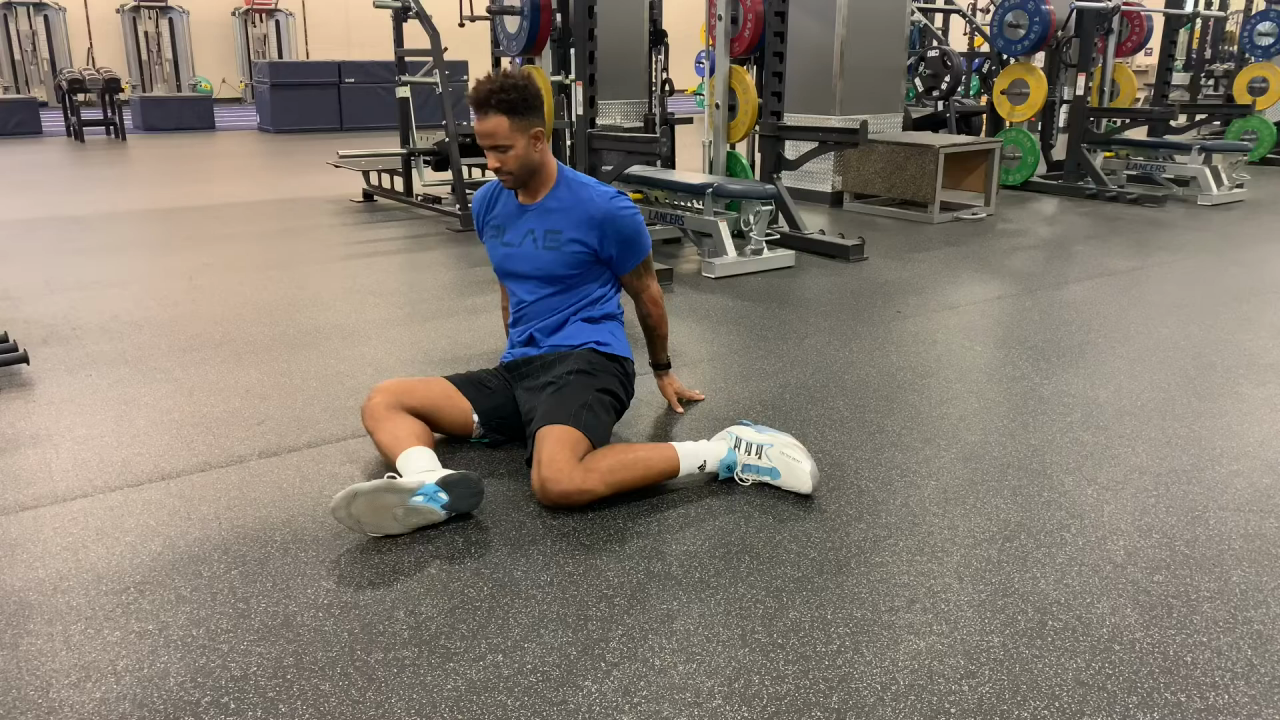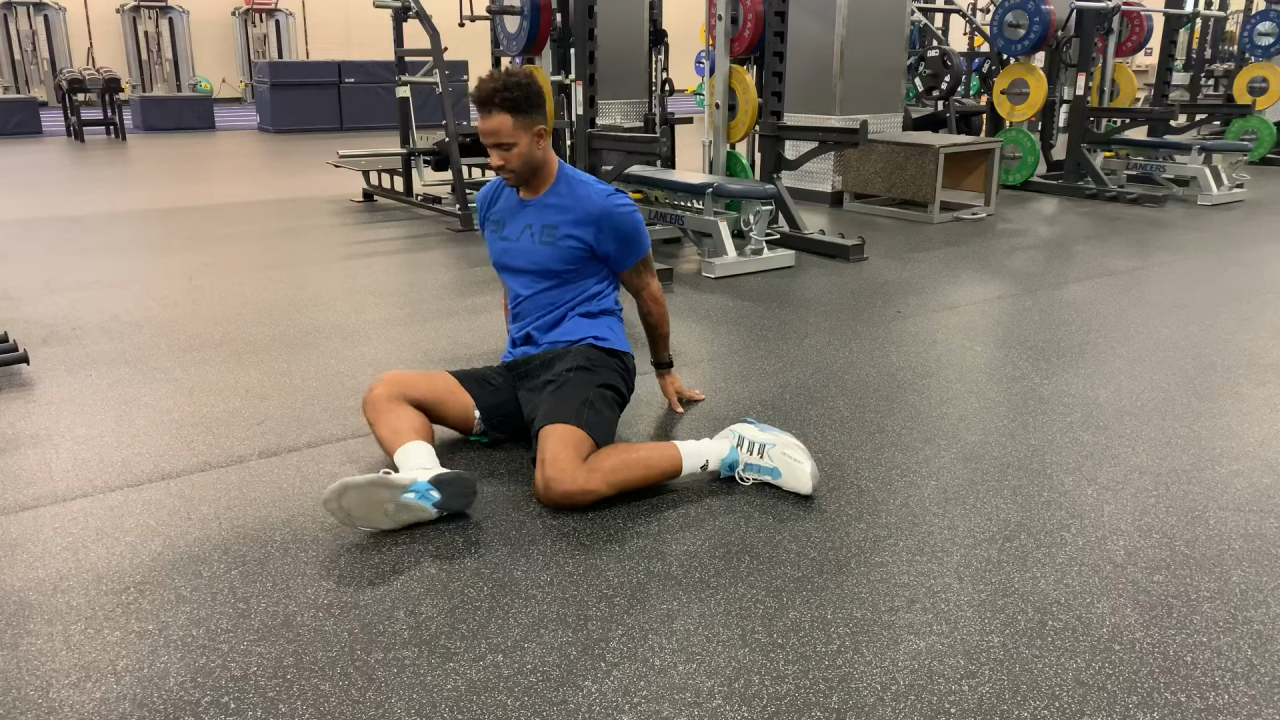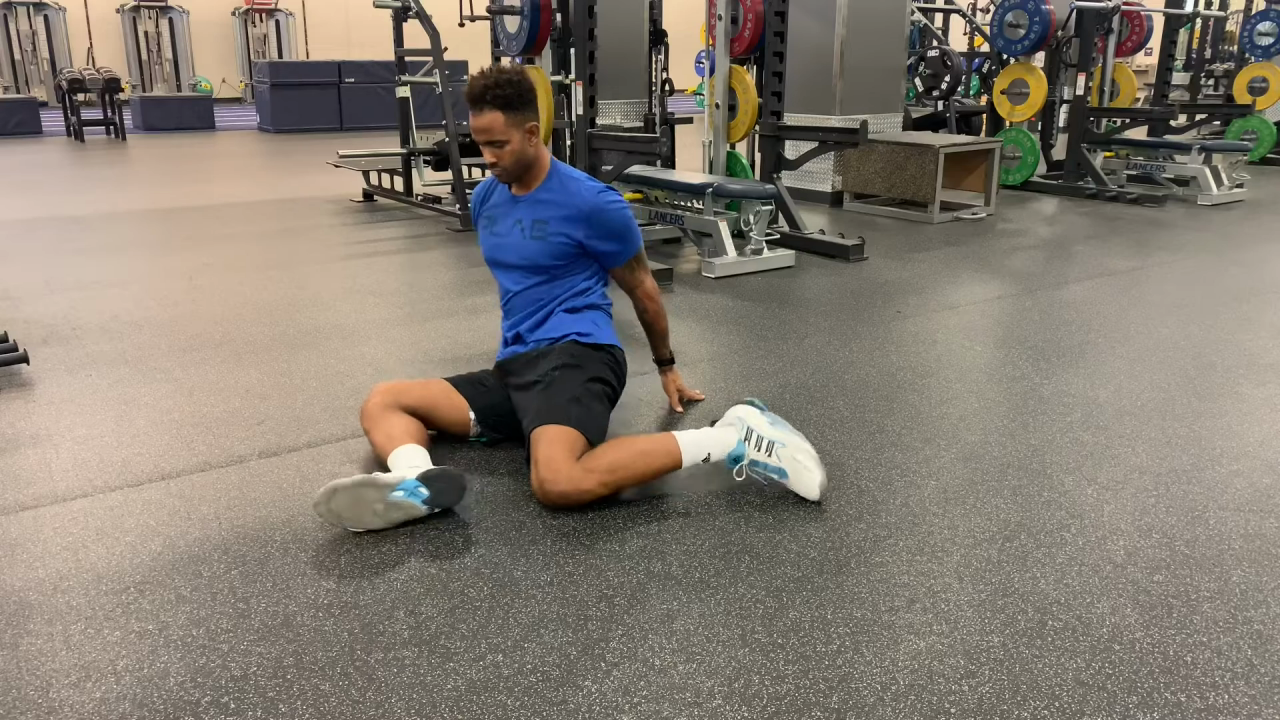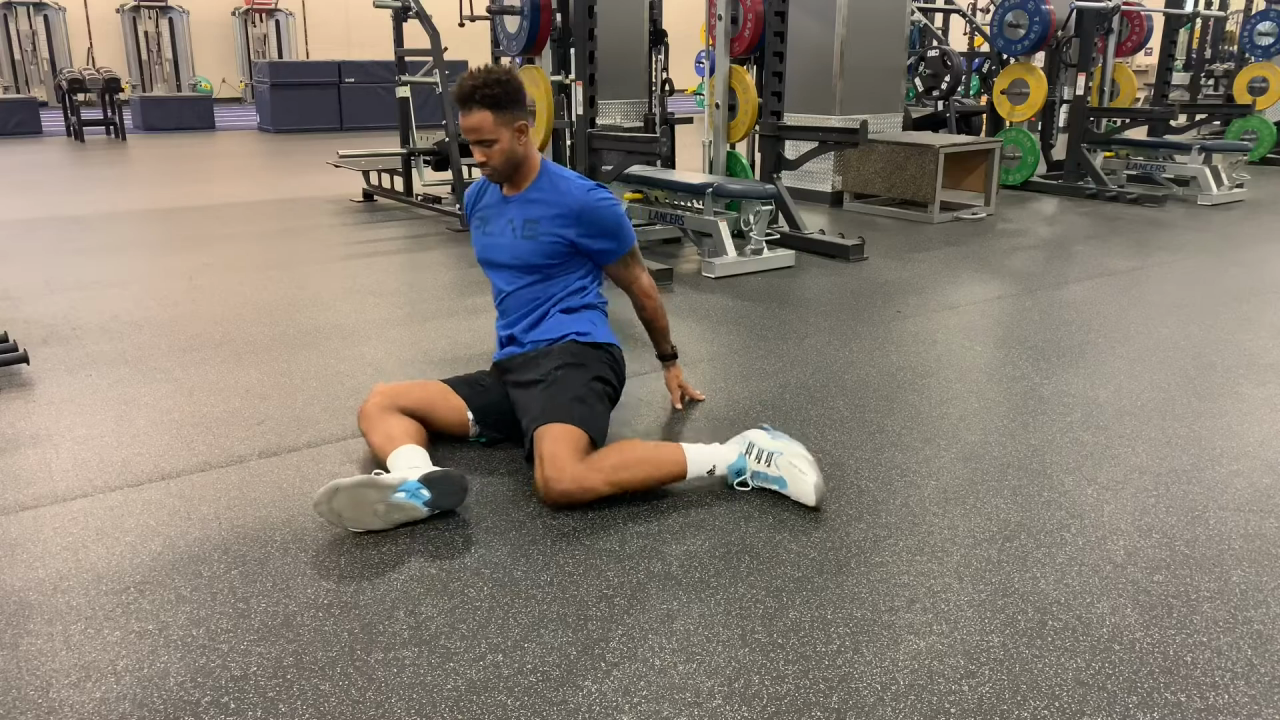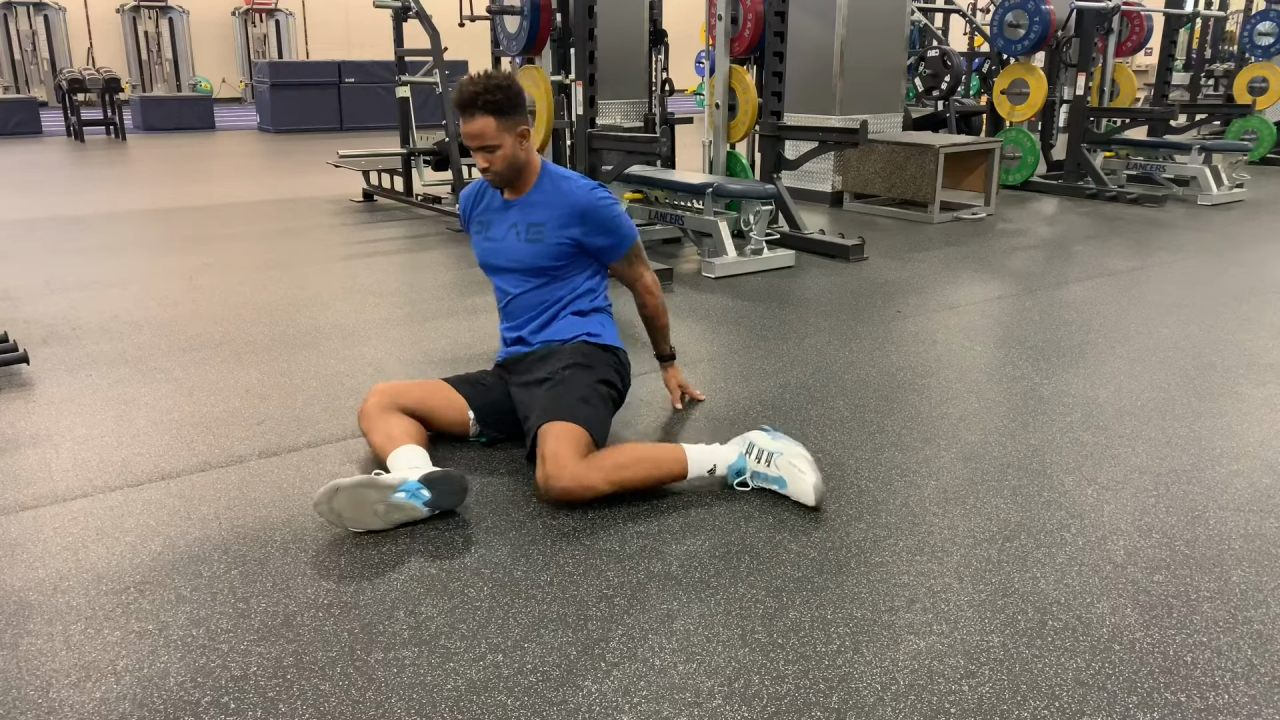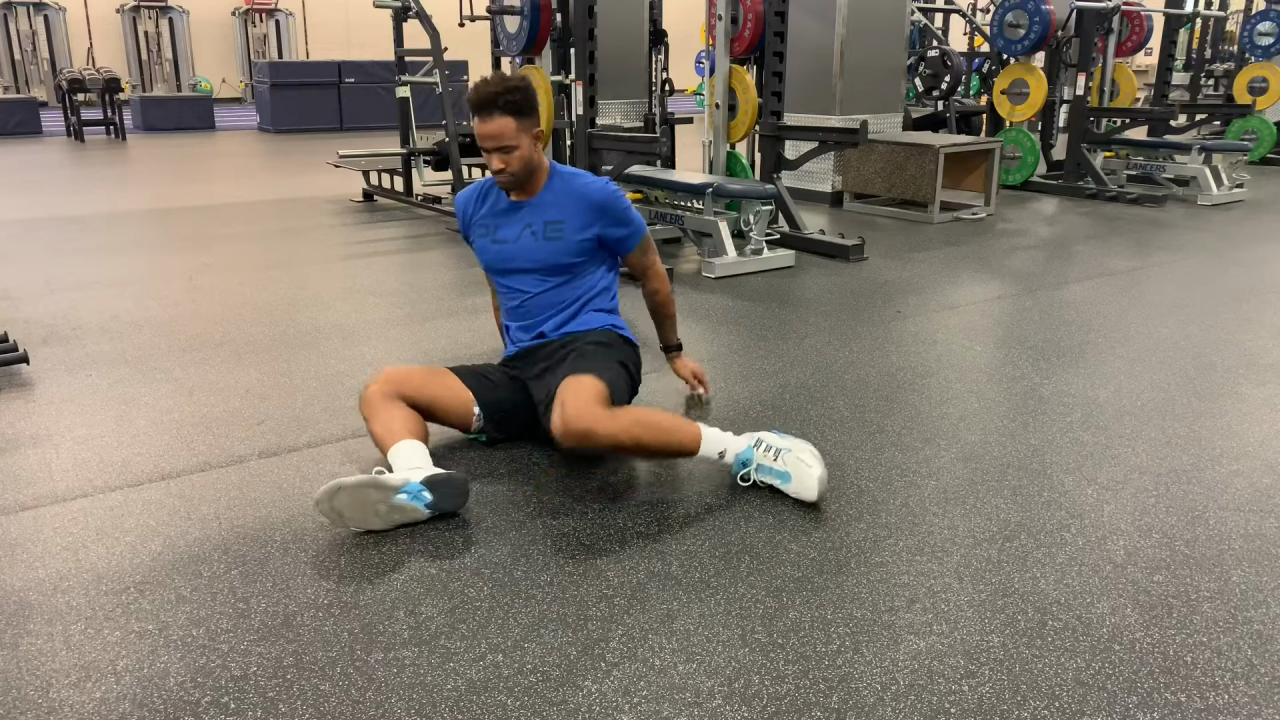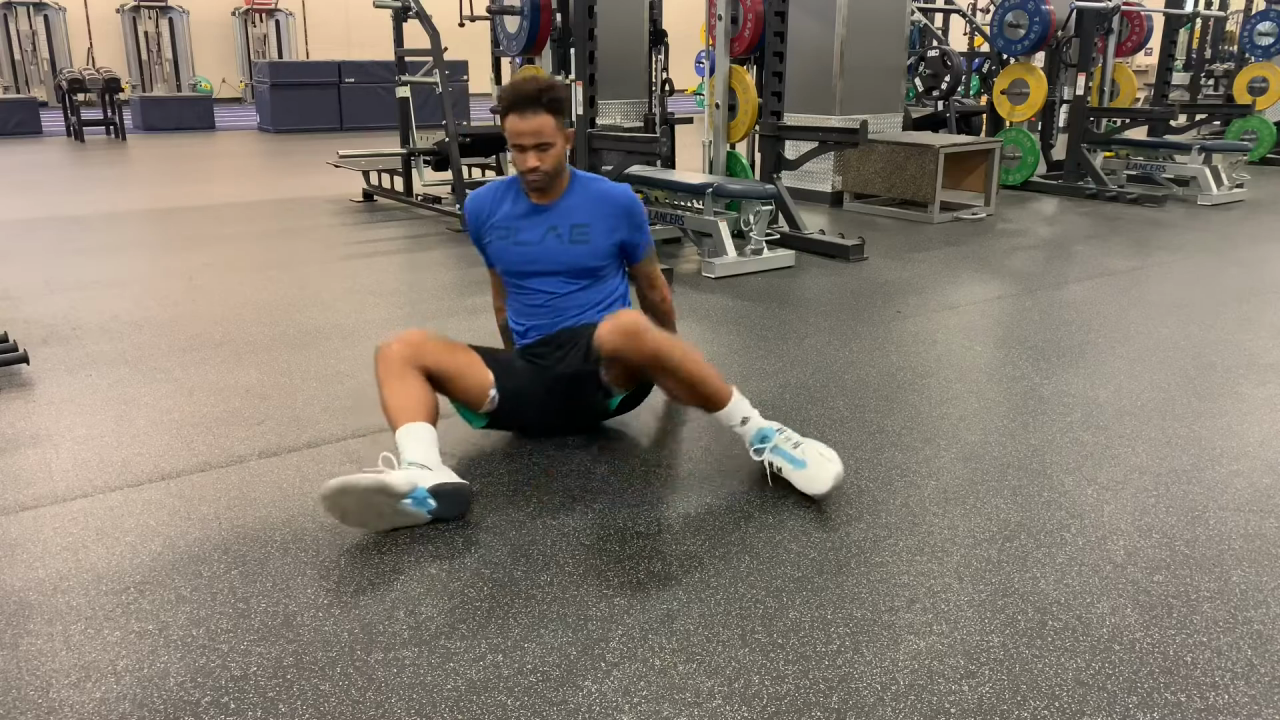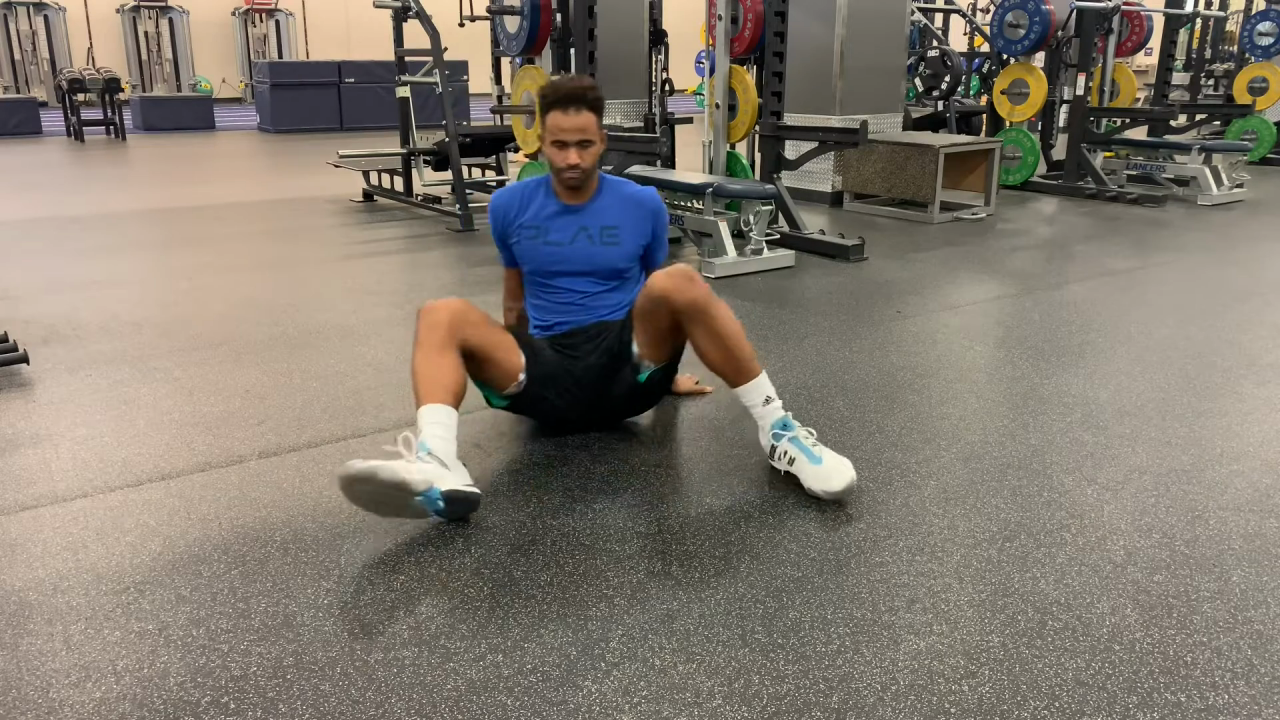
dt=0.2s
person 1, frame 1
left shoulder: (604, 209)
right shoulder: (487, 204)
left elbow: (646, 293)
left wrist: (662, 371)
left hip: (587, 362)
right hip: (520, 370)
left knee: (557, 483)
right knee: (382, 404)
left ankle: (728, 453)
right ankle: (433, 488)
person 1, frame 2
left shoulder: (603, 208)
right shoulder: (491, 201)
left elbow: (647, 292)
left wrist: (665, 371)
left hip: (586, 360)
right hip: (522, 369)
left knee: (561, 485)
right knee: (386, 394)
left ankle: (730, 452)
right ankle: (425, 486)
person 1, frame 3
left shoulder: (591, 204)
right shoulder: (485, 200)
left elbow: (642, 287)
left wrist: (666, 368)
left hip: (575, 357)
right hip: (516, 367)
left knee: (557, 484)
right knee: (380, 405)
left ankle: (732, 440)
right ankle: (414, 485)
person 1, frame 4
left shoulder: (582, 202)
right shoulder: (478, 199)
left elbow: (638, 284)
left wrist: (669, 362)
left hip: (574, 356)
right hip: (514, 367)
left knee: (562, 482)
right knee: (378, 407)
left ankle: (737, 458)
right ankle: (417, 485)
person 1, frame 5
left shoulder: (582, 202)
right shoulder: (474, 203)
left elbow: (642, 282)
left wrist: (667, 362)
left hip: (579, 356)
right hip: (517, 368)
left knee: (561, 480)
right knee: (379, 404)
left ankle: (738, 458)
right ankle: (418, 484)
person 1, frame 6
left shoulder: (594, 197)
right shoulder: (472, 206)
left elbow: (651, 274)
left wrist: (673, 351)
left hip: (590, 348)
right hip: (522, 371)
left knee: (575, 426)
right knee: (381, 390)
left ankle: (745, 451)
right ankle: (418, 485)
person 1, frame 7
left shoulder: (615, 202)
right shoulder: (483, 207)
left elbow: (651, 283)
left wrist: (672, 363)
right wrist: (509, 377)
left hip: (609, 370)
right hip: (533, 374)
left knee: (621, 327)
right knee: (399, 351)
left ankle: (764, 439)
right ankle: (424, 482)
person 1, frame 8
left shoulder: (642, 205)
right shoulder: (511, 206)
left wrist: (667, 368)
right wrist: (507, 367)
left hip: (626, 368)
right hip: (550, 378)
left knee: (677, 282)
right knee: (440, 315)
left ankle: (780, 433)
right ankle: (435, 473)
